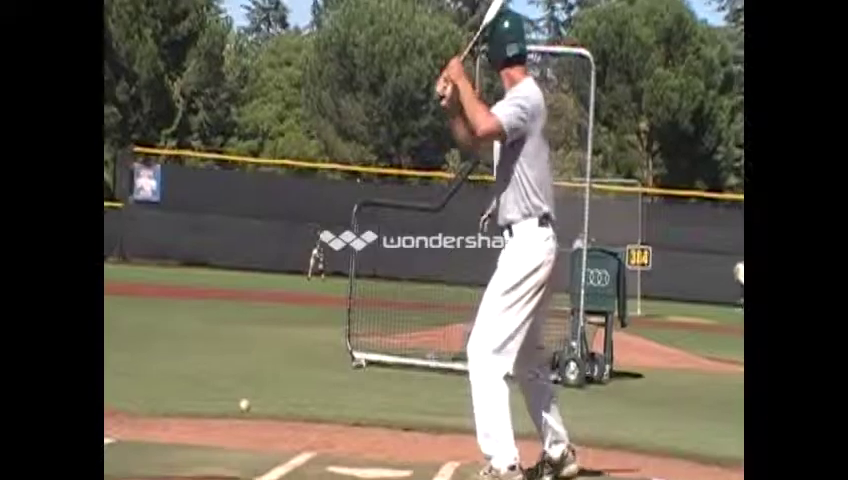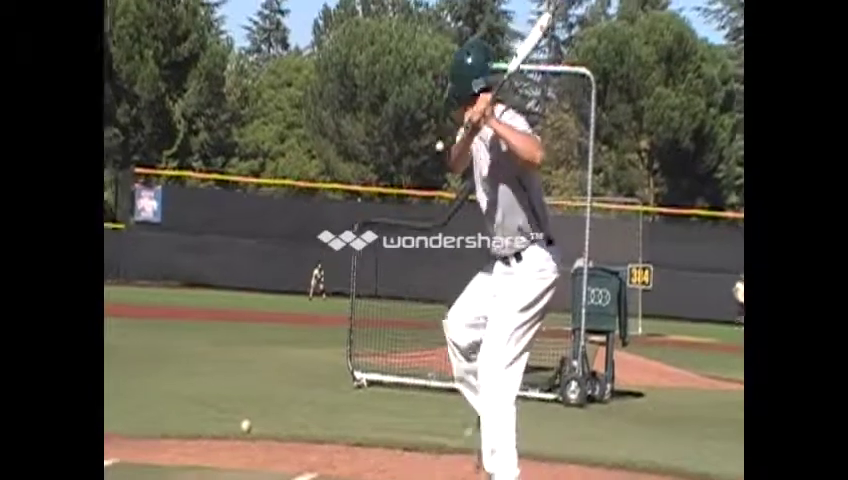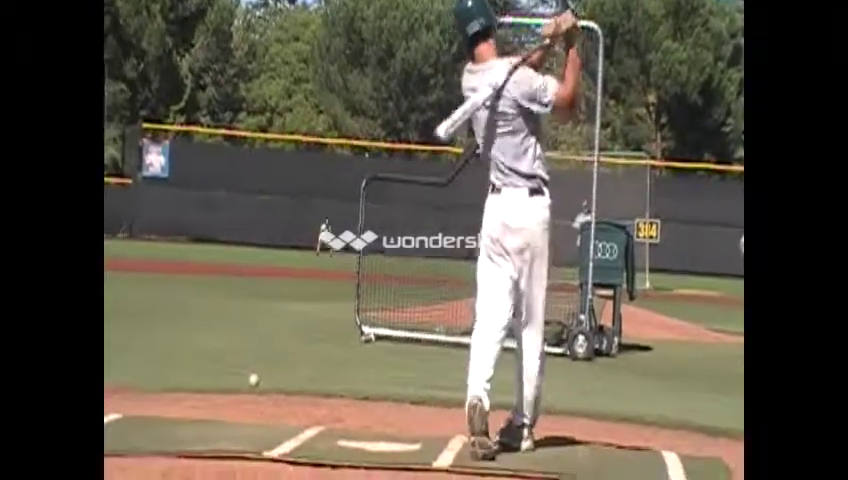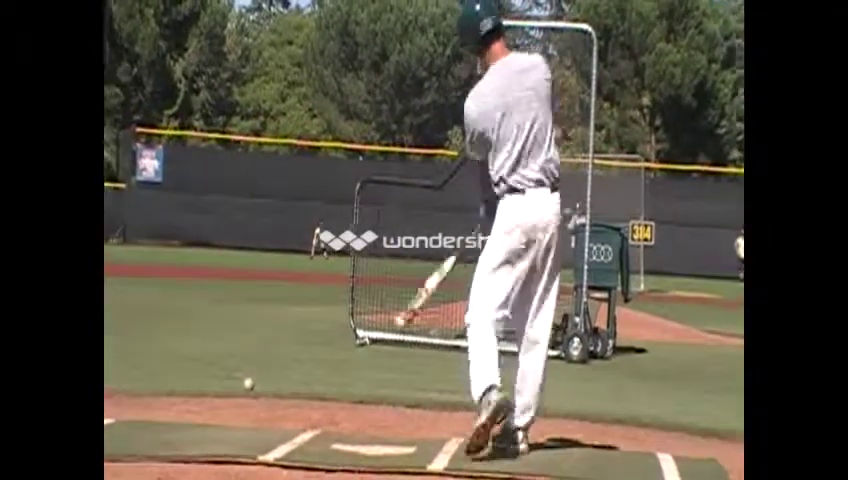
dt=0.7s
person 1, frame 1
left shoulder: (526, 97)
right shoulder: (518, 98)
left elbow: (484, 128)
right elbow: (471, 139)
left wrist: (461, 81)
right wrist: (451, 106)
left hip: (526, 242)
right hip: (531, 242)
left knee: (485, 351)
right knee: (526, 356)
person 1, frame 2
left shoulder: (508, 123)
right shoulder: (478, 128)
left elbow: (535, 156)
right elbow: (456, 164)
left wrist: (493, 122)
right wrist: (469, 128)
left hip: (531, 266)
right hip: (504, 264)
left knee: (495, 373)
right knee: (457, 329)
right ankle: (494, 433)
person 1, frame 3
left shoulder: (470, 79)
right shoulder: (519, 80)
right elbow: (566, 101)
left wrist: (549, 40)
right wrist: (571, 46)
left hip: (498, 207)
right hip: (532, 207)
left knee: (491, 316)
right knee: (531, 322)
left ankle: (478, 399)
right ankle: (523, 424)
person 1, frame 4
left shoulder: (477, 101)
right shoulder: (539, 66)
left elbow: (484, 167)
left wrist: (488, 202)
left hip: (516, 207)
right hip: (549, 204)
left knee: (482, 314)
right knee: (535, 324)
left ankle: (489, 397)
right ankle: (518, 425)
